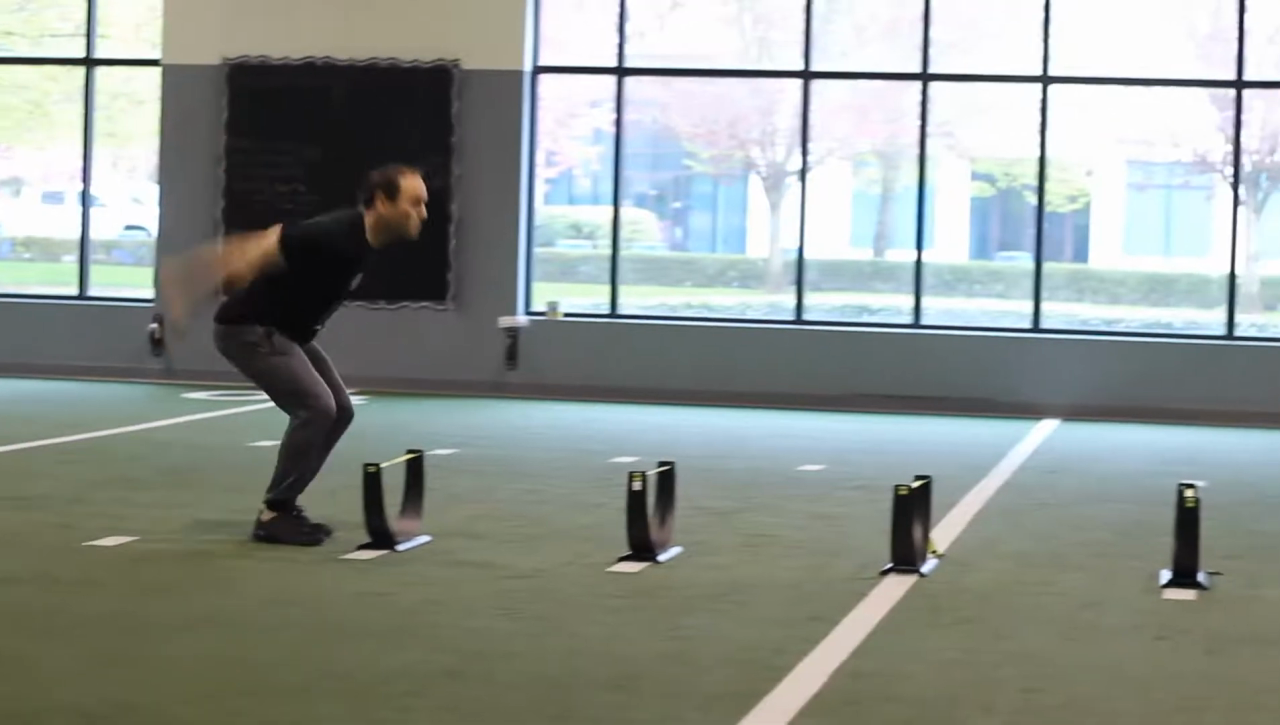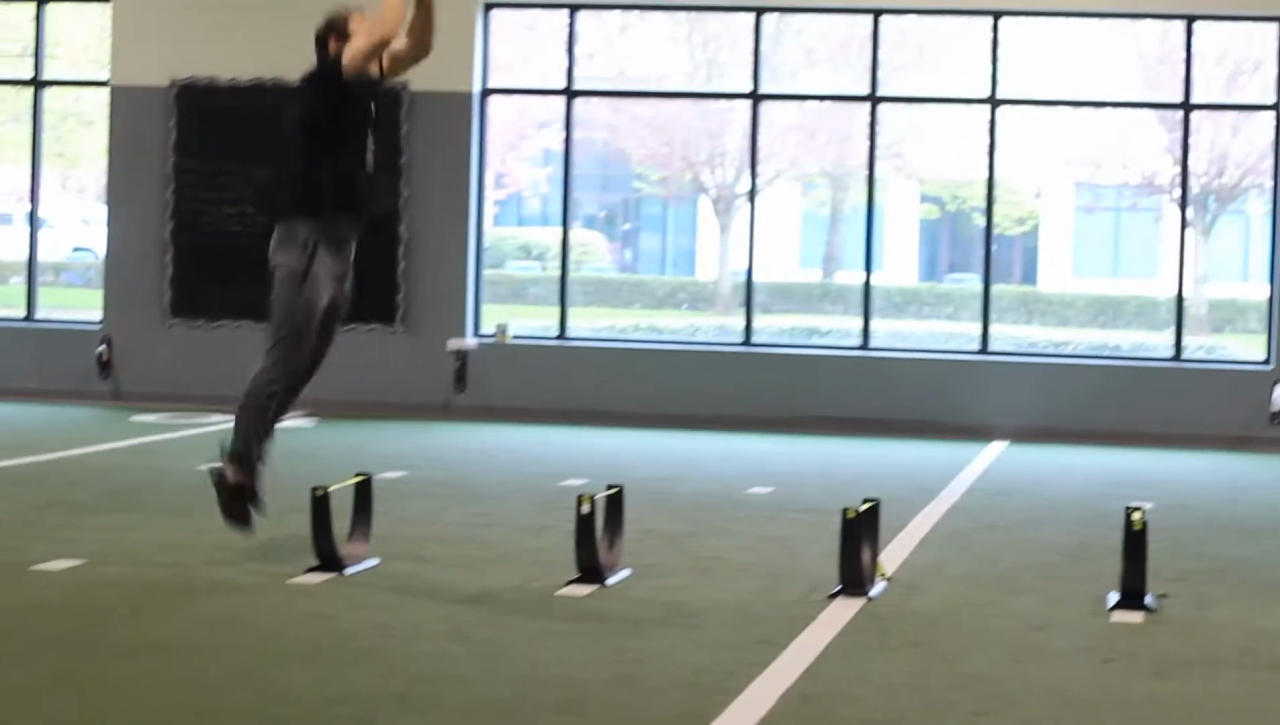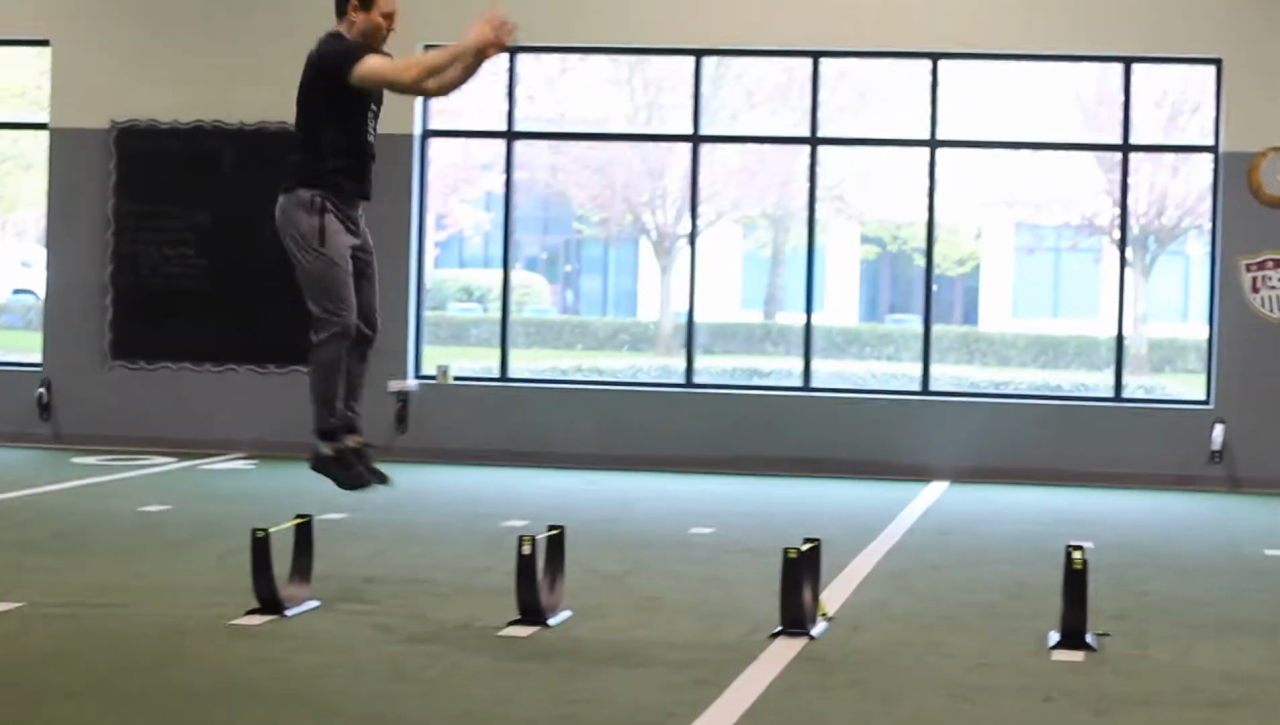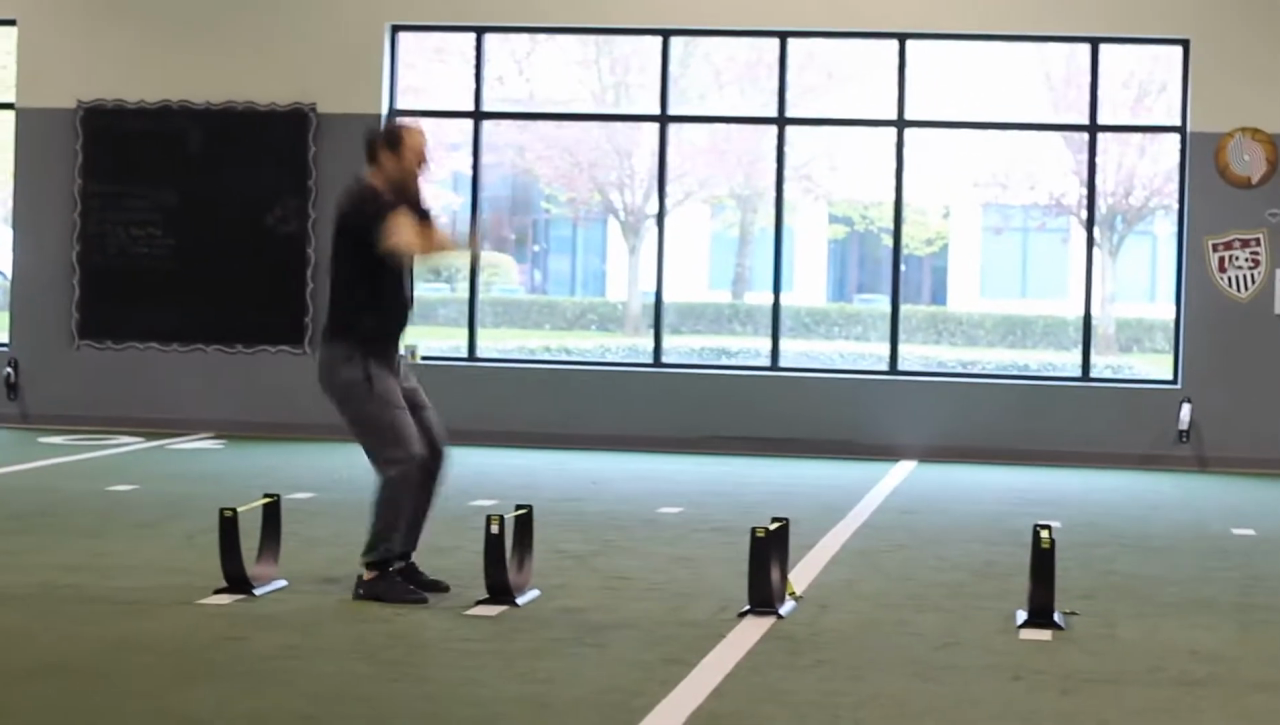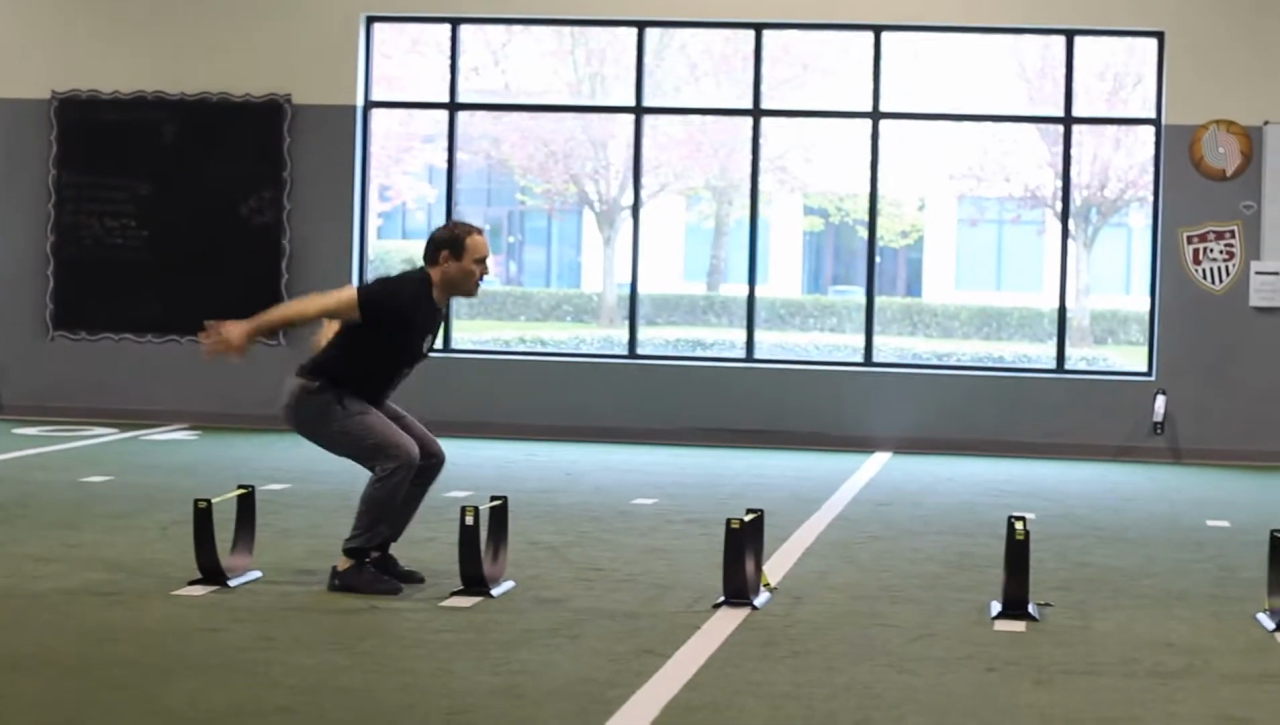
dt=0.3s
person 1, frame 1
left shoulder: (359, 230)
right shoulder: (333, 236)
right elbow: (256, 252)
right wrist: (188, 288)
left hip: (284, 329)
right hip: (248, 329)
left knee: (337, 412)
right knee: (317, 408)
left ankle: (283, 505)
right ankle: (275, 514)
person 1, frame 2
left shoulder: (359, 83)
right shoulder: (324, 82)
left elbow: (415, 49)
left hip: (338, 249)
right hip: (307, 244)
left knee: (302, 364)
right knee: (286, 364)
left ankle: (243, 461)
right ankle: (236, 468)
person 1, frame 3
left shoulder: (368, 62)
right shoulder: (333, 54)
left elbow: (436, 84)
right elbow: (405, 74)
left wrist: (483, 50)
right wrist: (468, 43)
left hip: (348, 213)
right hip: (312, 209)
left knee: (362, 330)
right knee: (337, 325)
left ankle: (347, 438)
right ankle: (331, 442)
person 1, frame 4
left shoulder: (398, 201)
right shoulder: (364, 203)
left elbow: (431, 234)
right elbow: (408, 243)
left hip: (383, 356)
right hip: (353, 358)
left knee: (429, 453)
right knee: (404, 457)
left ankle: (395, 562)
right ankle: (375, 573)
person 1, frame 5
left shoulder: (435, 303)
right shoulder: (400, 295)
right elbow: (321, 304)
left wrist: (330, 343)
right wrist: (248, 330)
left hip: (356, 395)
right hip: (318, 395)
left knee: (428, 456)
right knee: (399, 456)
left ankle: (375, 552)
right ankle: (352, 563)
